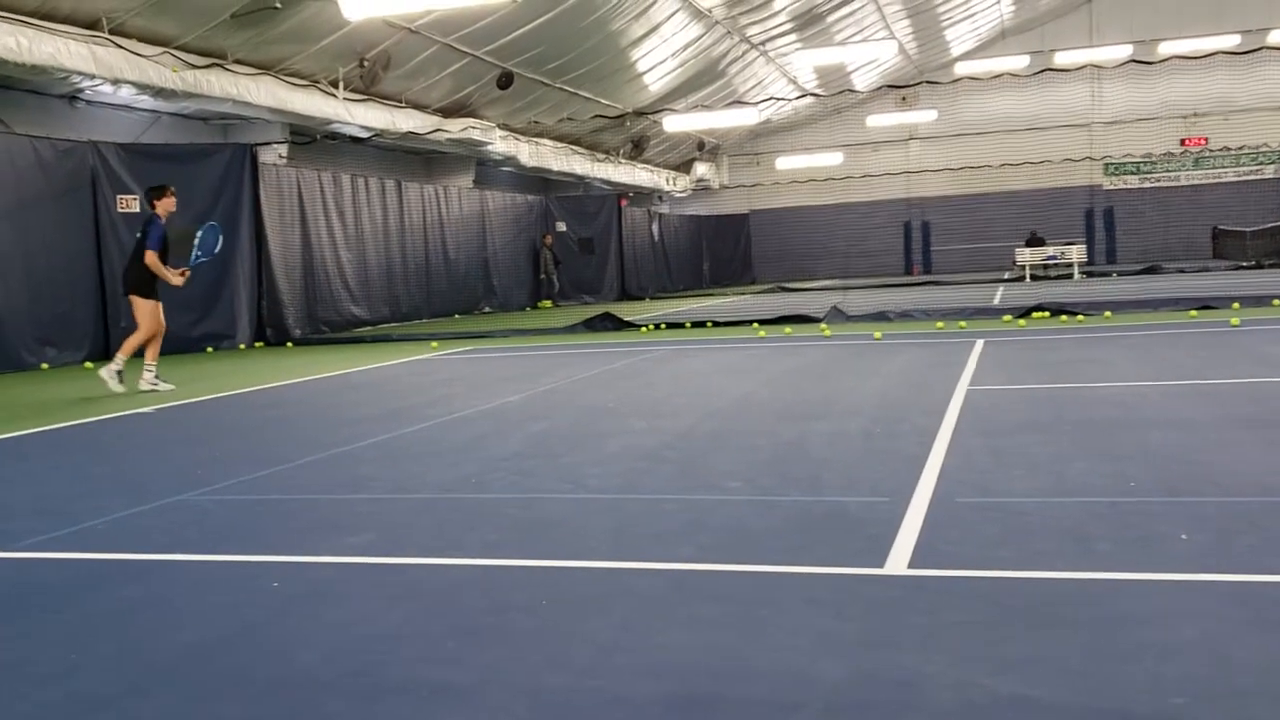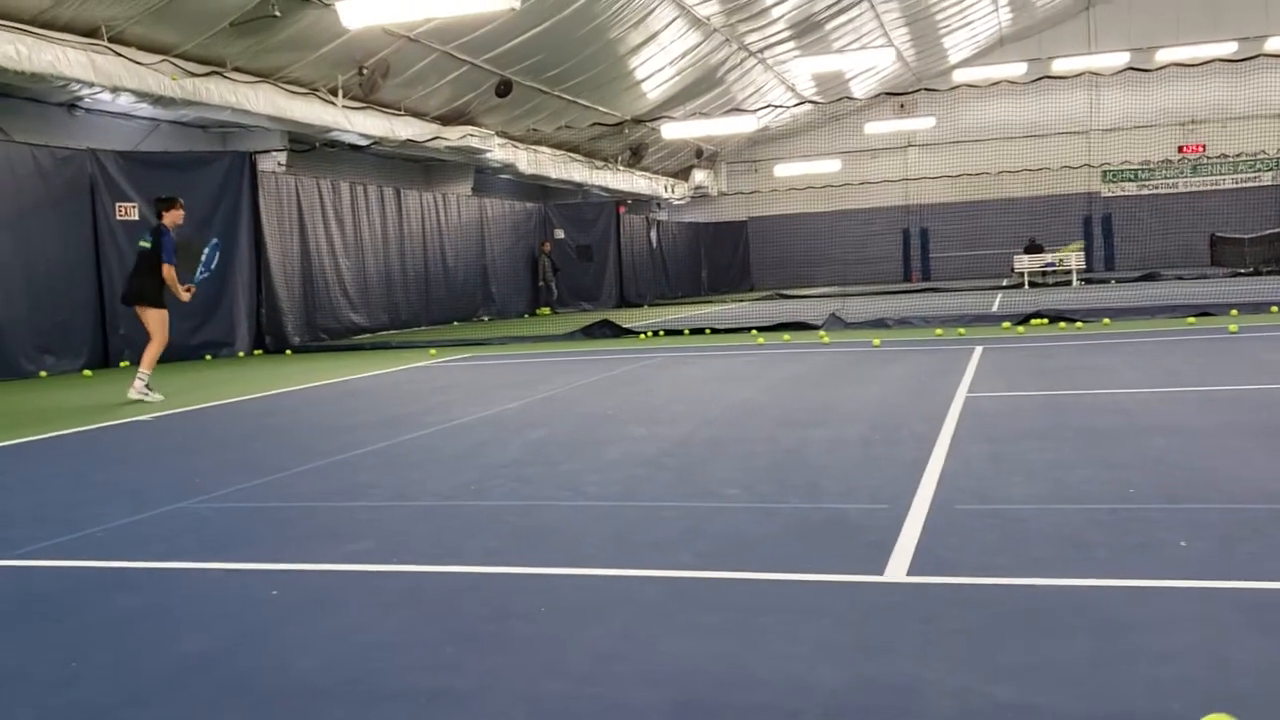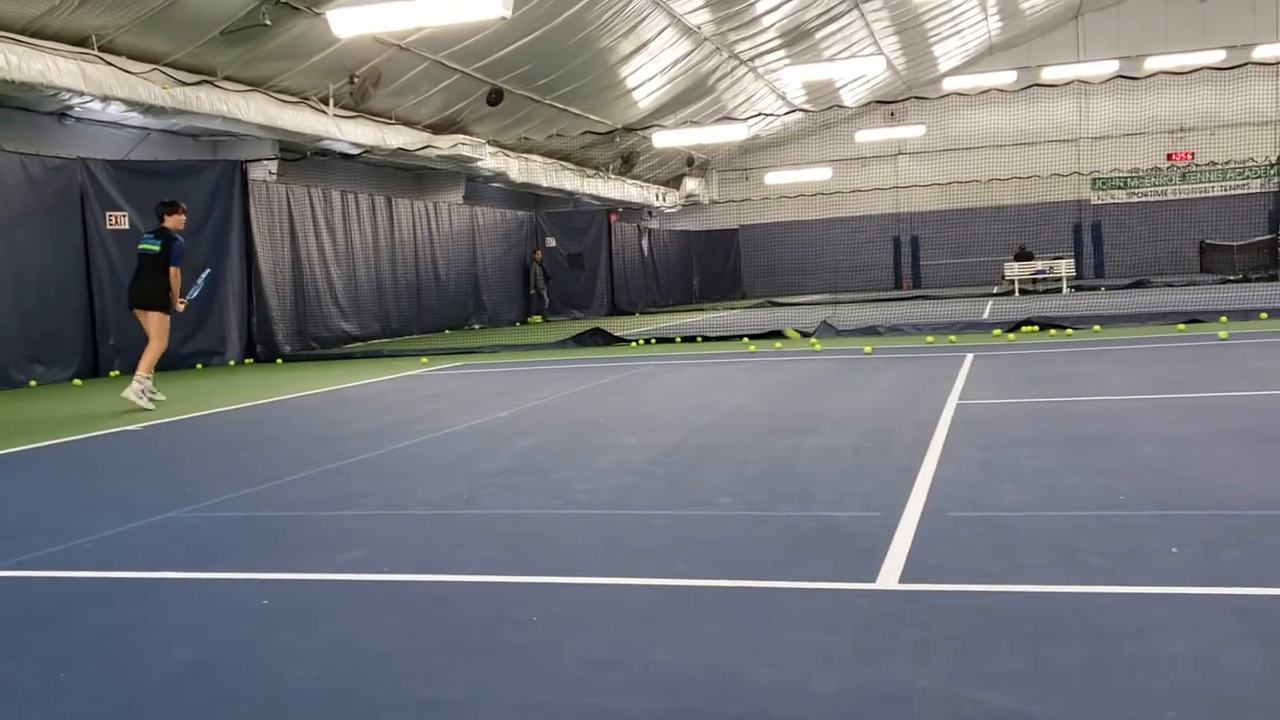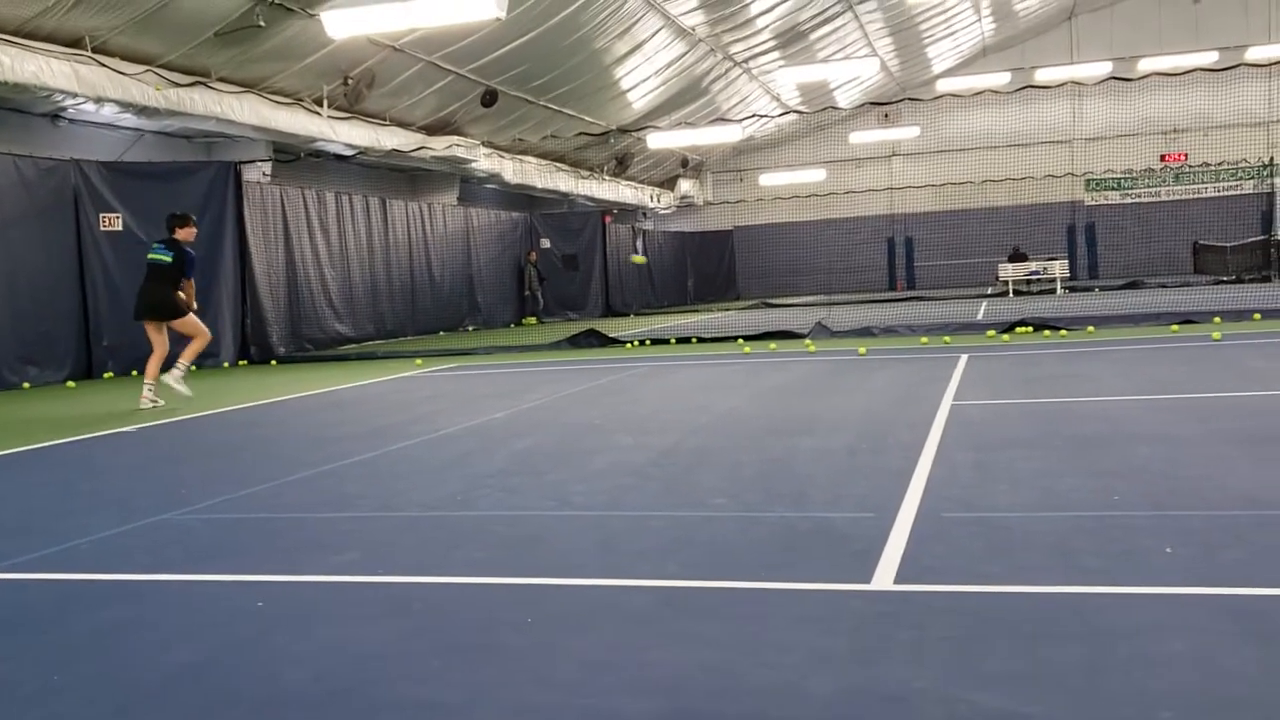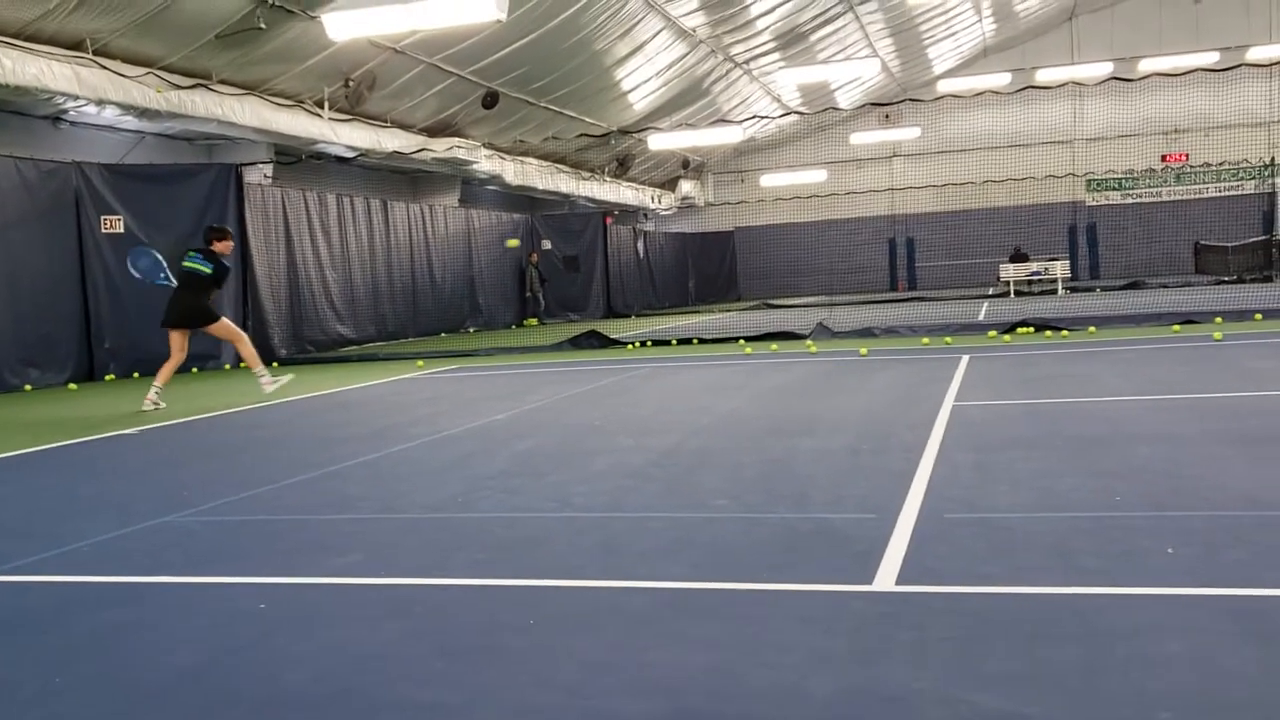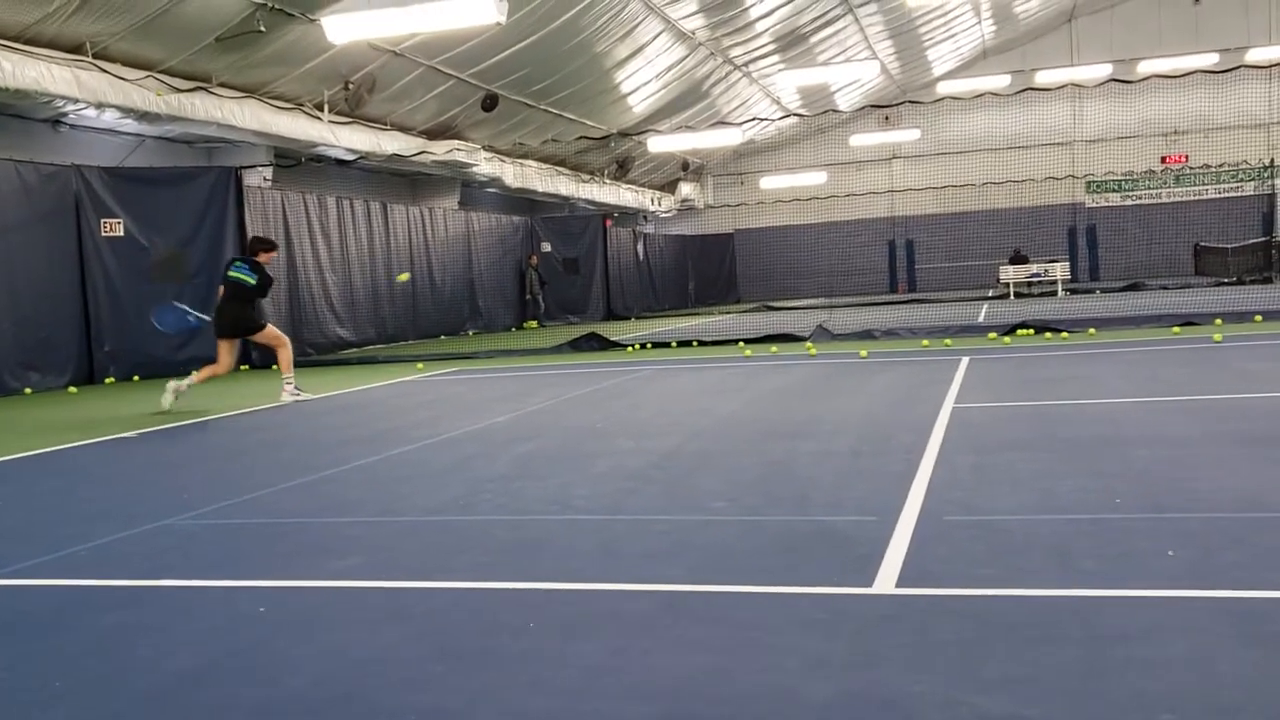
dt=0.2s
person 1, frame 1
left shoulder: (158, 225)
right shoulder: (156, 225)
right elbow: (150, 259)
left wrist: (174, 272)
right wrist: (170, 279)
left hip: (146, 282)
right hip: (139, 280)
left knee: (159, 328)
right knee: (148, 329)
left ankle: (148, 377)
right ankle: (113, 368)
person 1, frame 2
left shoulder: (156, 234)
right shoulder: (167, 237)
right elbow: (167, 272)
left wrist: (179, 287)
right wrist: (180, 294)
left hip: (138, 289)
right hip: (148, 291)
left knee: (158, 338)
right knee: (160, 339)
left ankle: (143, 384)
right ankle: (138, 386)
person 1, frame 3
left shoulder: (147, 237)
right shoulder: (175, 240)
right elbow: (173, 274)
left wrist: (171, 297)
right wrist: (176, 302)
left hip: (137, 291)
right hip: (154, 294)
left knee: (156, 340)
right knee: (158, 343)
left ankle: (145, 385)
right ankle: (135, 387)
person 1, frame 4
left shoulder: (155, 247)
right shoulder: (186, 254)
right elbow: (188, 285)
left wrist: (181, 297)
right wrist: (191, 305)
left hip: (144, 300)
right hip: (165, 301)
left knee: (160, 349)
right knee: (204, 336)
left ankle: (147, 394)
right ankle: (175, 374)
person 1, frame 5
left shoulder: (189, 254)
right shoulder: (222, 266)
left hip: (175, 308)
right hip: (198, 308)
left knee: (177, 357)
right knee: (241, 338)
left ankle: (151, 397)
right ankle: (266, 381)
person 1, frame 6
left shoulder: (233, 263)
right shoulder: (265, 277)
left elbow: (223, 292)
left hip: (224, 317)
right hip: (244, 318)
left knee: (223, 366)
right knee: (283, 343)
left ankle: (181, 385)
right ankle: (289, 389)
